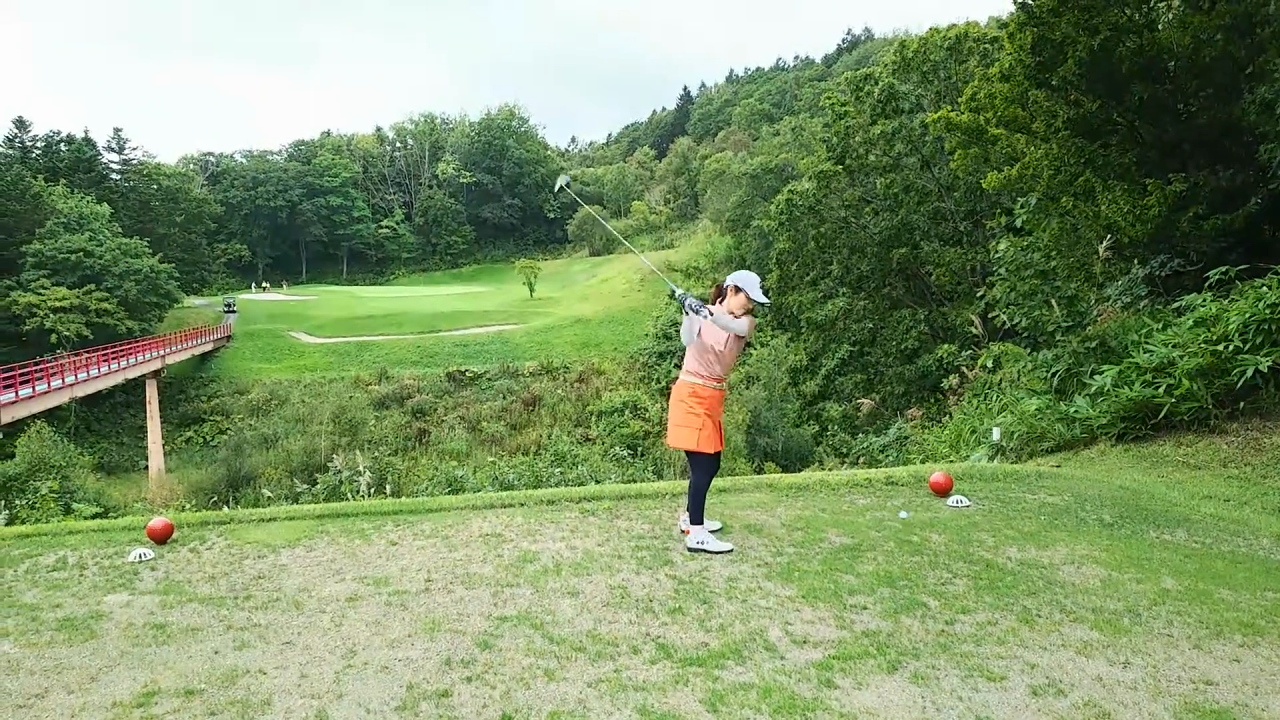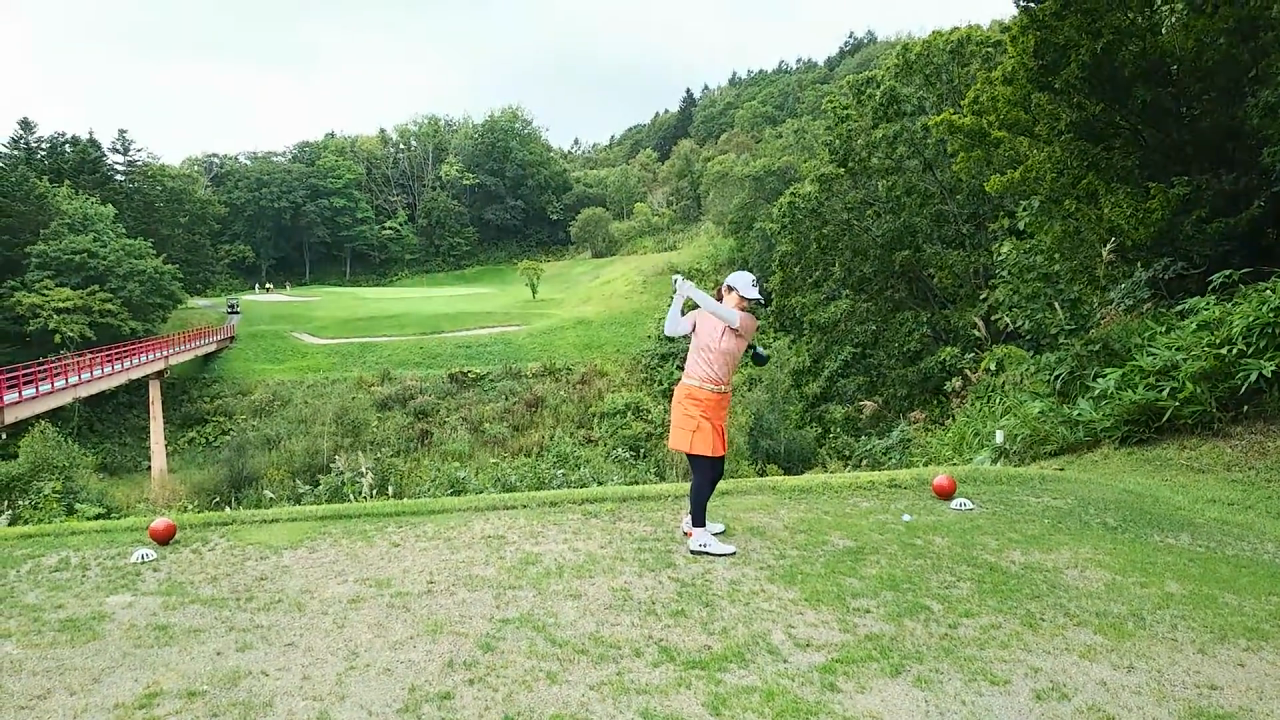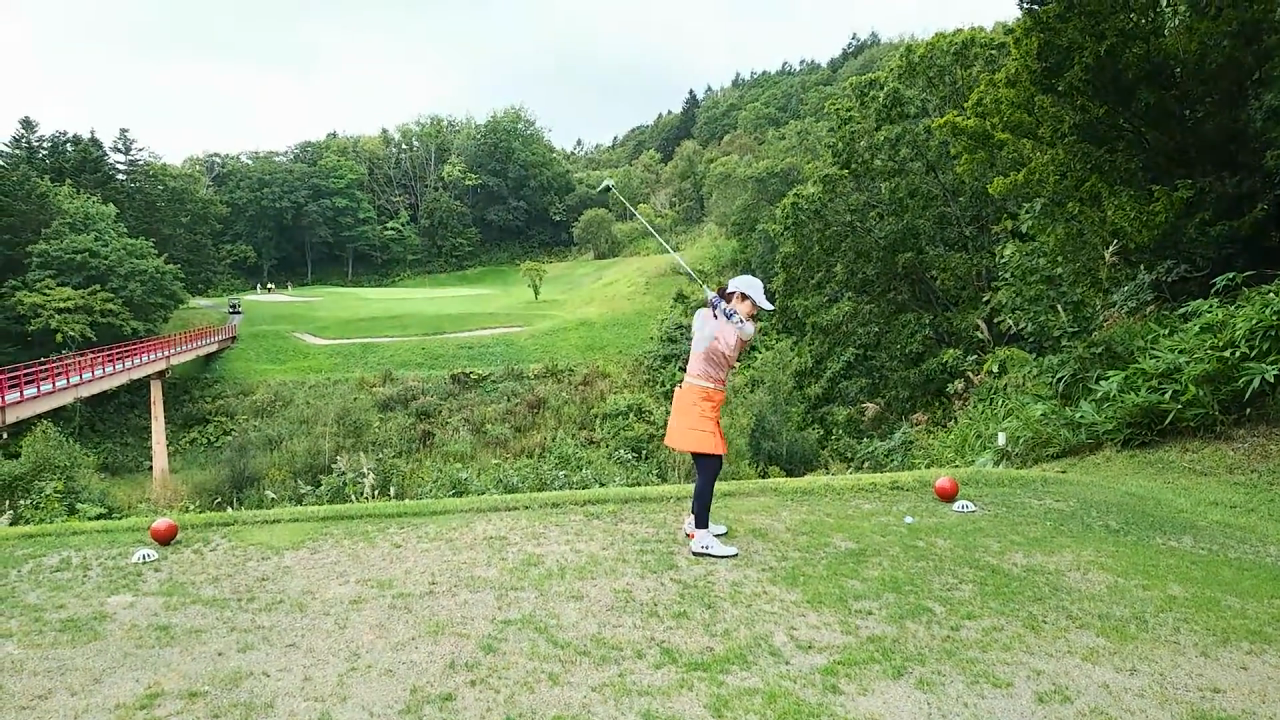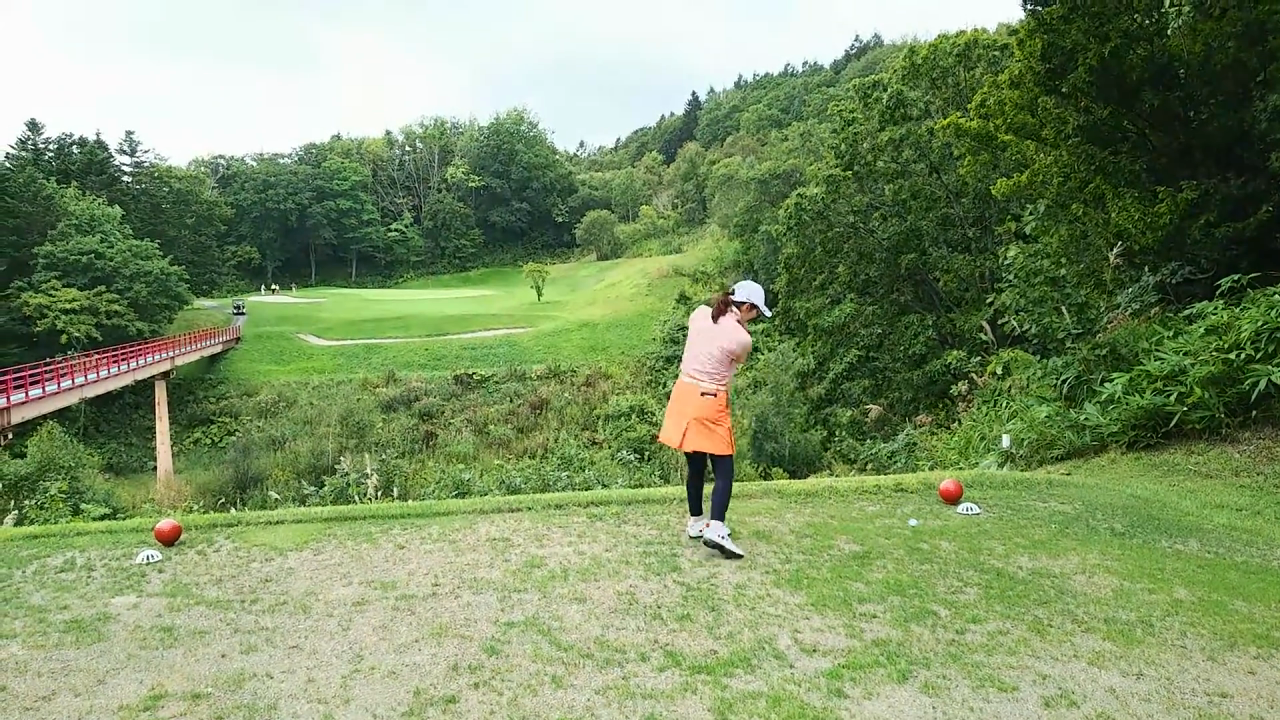
dt=0.3s
person 1, frame 1
left shoulder: (746, 322)
right shoulder: (702, 310)
left elbow: (734, 327)
right elbow: (687, 340)
left wrist: (705, 312)
right wrist: (689, 313)
left hip: (714, 397)
right hip: (691, 394)
left knee: (711, 463)
right knee: (701, 465)
left ankle: (690, 517)
right ankle: (696, 534)
person 1, frame 2
left shoulder: (748, 323)
right shoulder: (700, 316)
left elbow: (723, 313)
right elbow: (671, 330)
left wrist: (691, 291)
right wrist: (679, 296)
left hip: (719, 401)
right hip: (693, 398)
left knee: (715, 468)
right knee: (703, 469)
left ankle: (693, 520)
right ankle: (698, 537)
person 1, frame 3
left shoulder: (746, 327)
right shoulder: (706, 315)
left elbow: (745, 330)
right elbow: (701, 346)
left wrist: (732, 317)
right wrist: (719, 316)
left hip: (712, 400)
right hip: (696, 397)
left knee: (711, 466)
right knee: (708, 467)
left ankle: (695, 521)
right ankle: (701, 538)
person 1, frame 4
left shoulder: (701, 314)
right shoulder: (743, 339)
left hip: (683, 394)
right hip: (710, 402)
left knee: (696, 465)
right knee: (723, 469)
left ankle: (697, 522)
right ankle: (715, 528)
